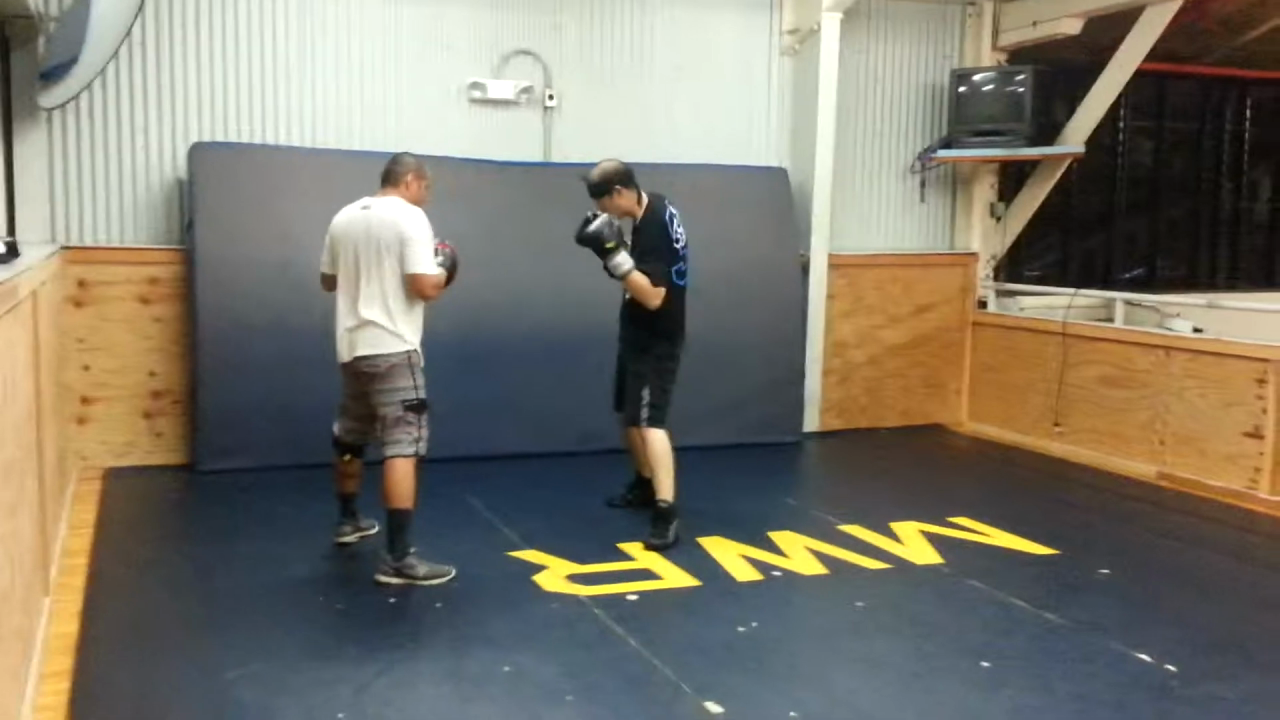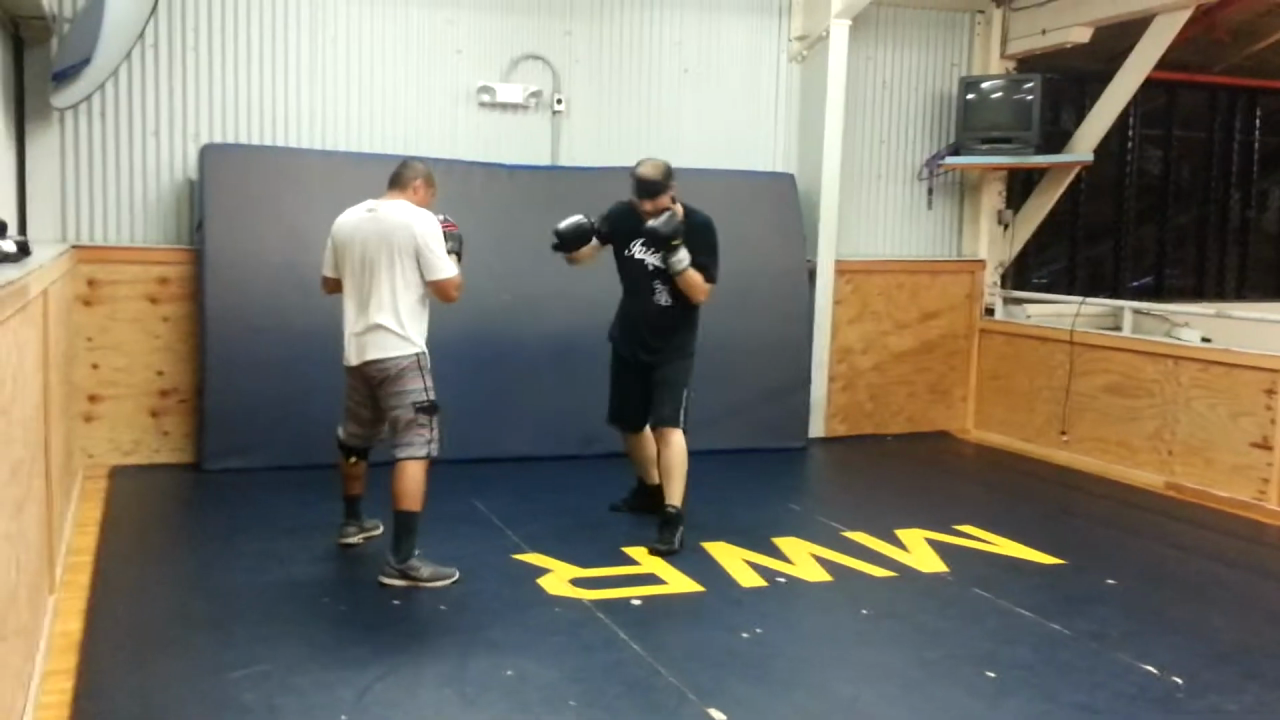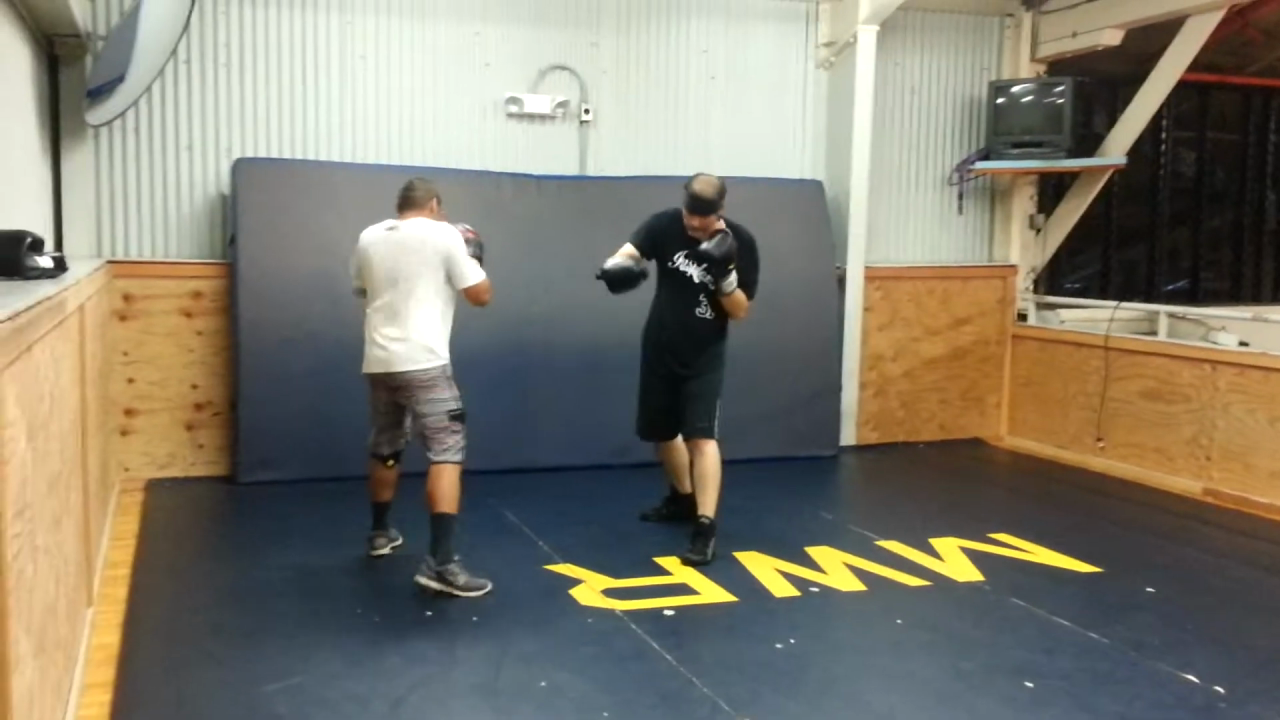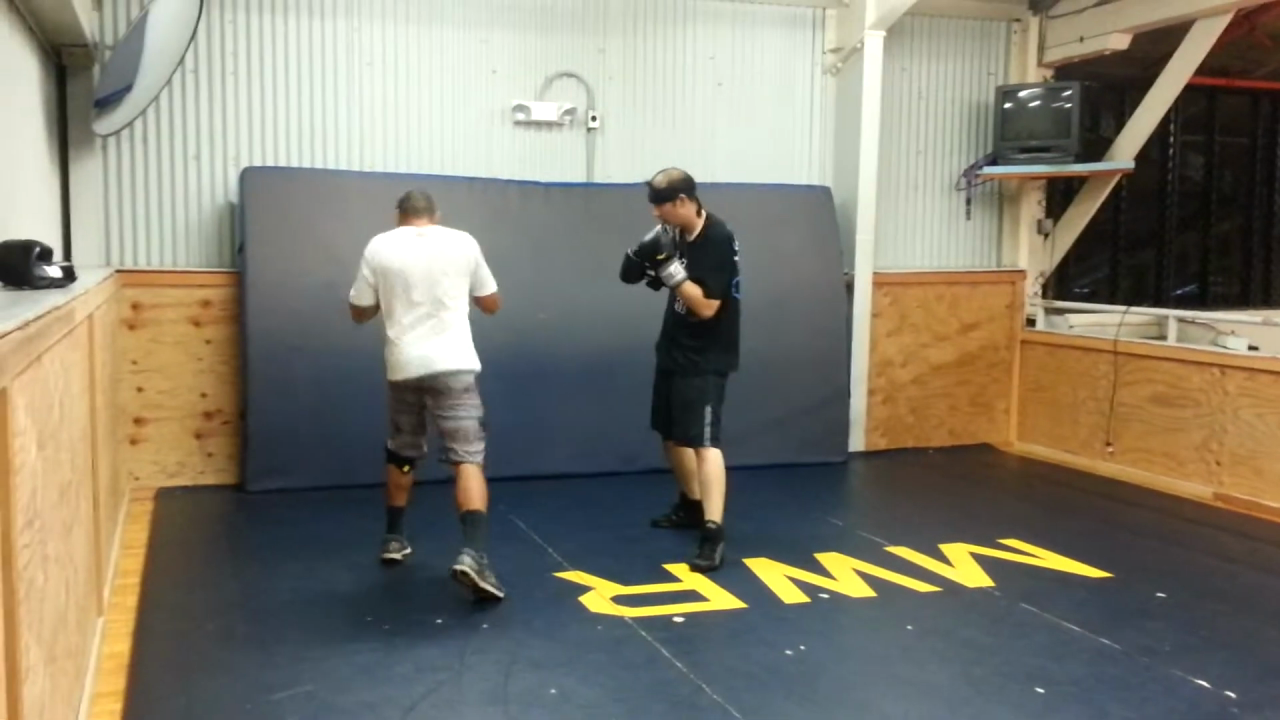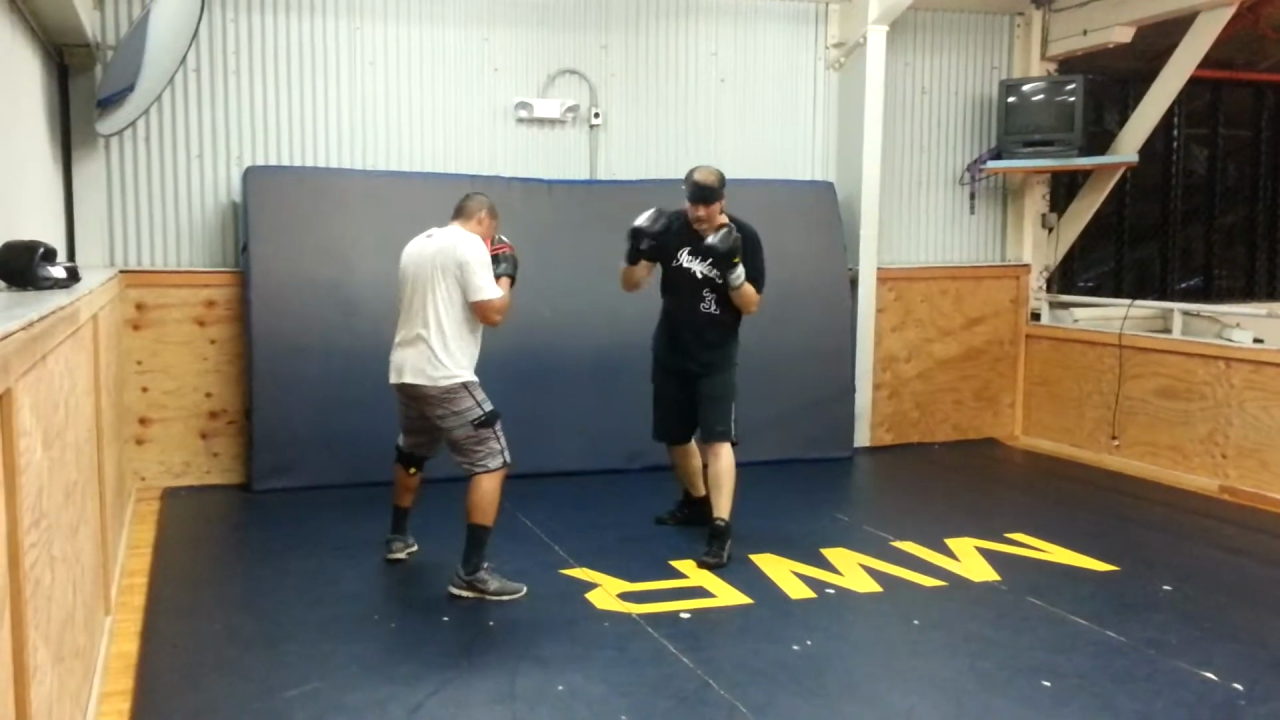
dt=0.5s
person 1, frame 1
left shoulder: (344, 217)
right shoulder: (409, 218)
left elbow: (329, 280)
right elbow: (426, 288)
right wrist: (442, 269)
left hip: (352, 347)
right hip: (392, 350)
left knee: (350, 439)
right knee: (403, 447)
left ankle: (348, 520)
right ankle: (397, 558)
person 1, frame 2
left shoulder: (345, 220)
right shoulder: (420, 221)
left elbow: (330, 283)
right elbow: (450, 291)
right wrist: (452, 251)
left hip: (358, 351)
right hip: (400, 353)
left knee: (355, 441)
right knee: (414, 450)
left ankle: (353, 521)
right ankle: (402, 560)
person 1, frame 3
left shoulder: (370, 238)
right shoulder: (444, 236)
right elbow: (481, 295)
right wrist: (472, 255)
left hip: (380, 363)
right hip: (426, 364)
left knee: (385, 449)
right knee: (446, 456)
left ankle: (381, 532)
right ankle: (438, 562)
person 1, frame 4
left shoulder: (379, 247)
right shoulder: (463, 242)
left elbow: (359, 313)
right elbow: (492, 304)
left hip: (405, 369)
right hip: (454, 367)
left knee: (401, 454)
right knee: (468, 460)
left ankle: (394, 539)
right ankle: (474, 555)
person 1, frame 5
left shoulder: (415, 246)
right shoulder: (469, 246)
right elbow: (492, 315)
right wrist: (506, 276)
left hip: (405, 372)
right hip: (445, 378)
left knee: (411, 455)
right knee: (491, 464)
left ankle: (398, 538)
right ankle: (471, 573)
person 2, frame 1
left shoulder: (654, 226)
right shoulder: (650, 209)
left elbow: (651, 297)
left wrist: (613, 254)
right wrist: (614, 248)
left hip: (656, 342)
right hip: (640, 336)
left knee: (648, 422)
right knee: (628, 413)
left ankle: (666, 512)
right ankle: (646, 484)
person 2, frame 2
left shoulder: (699, 225)
right shoulder: (624, 215)
left elbow: (700, 294)
right elbow: (580, 253)
left wrist: (675, 249)
right wrist: (573, 239)
left hip: (673, 347)
right hip: (629, 341)
left knee: (668, 426)
right knee: (628, 423)
left ankle: (673, 516)
right ankle: (650, 489)
person 2, frame 3
left shoulder: (741, 242)
right shoulder: (665, 224)
left elbow: (740, 311)
right elbow: (629, 254)
left wrist: (724, 273)
right wrist: (621, 264)
left hip: (704, 358)
right hip: (659, 351)
left knee: (702, 436)
right knee: (662, 432)
left ankle: (706, 527)
right ankle: (683, 498)
person 2, frame 4
left shoulder: (718, 239)
right shoulder: (679, 232)
left elbow: (705, 306)
left wrist: (668, 264)
right wrist: (655, 272)
left hip: (706, 359)
right hip: (675, 351)
left knee: (704, 442)
right knee: (671, 434)
left ankle: (713, 533)
right ankle: (691, 505)
person 2, frame 5
left shoulder: (744, 237)
right shoulder: (668, 227)
left elbow: (751, 305)
right elbow: (631, 285)
left wrist: (731, 264)
right wrist: (636, 249)
left hip: (715, 357)
right hip: (670, 354)
left knee: (716, 439)
right knee: (673, 437)
left ankle: (721, 530)
right ankle: (697, 502)
